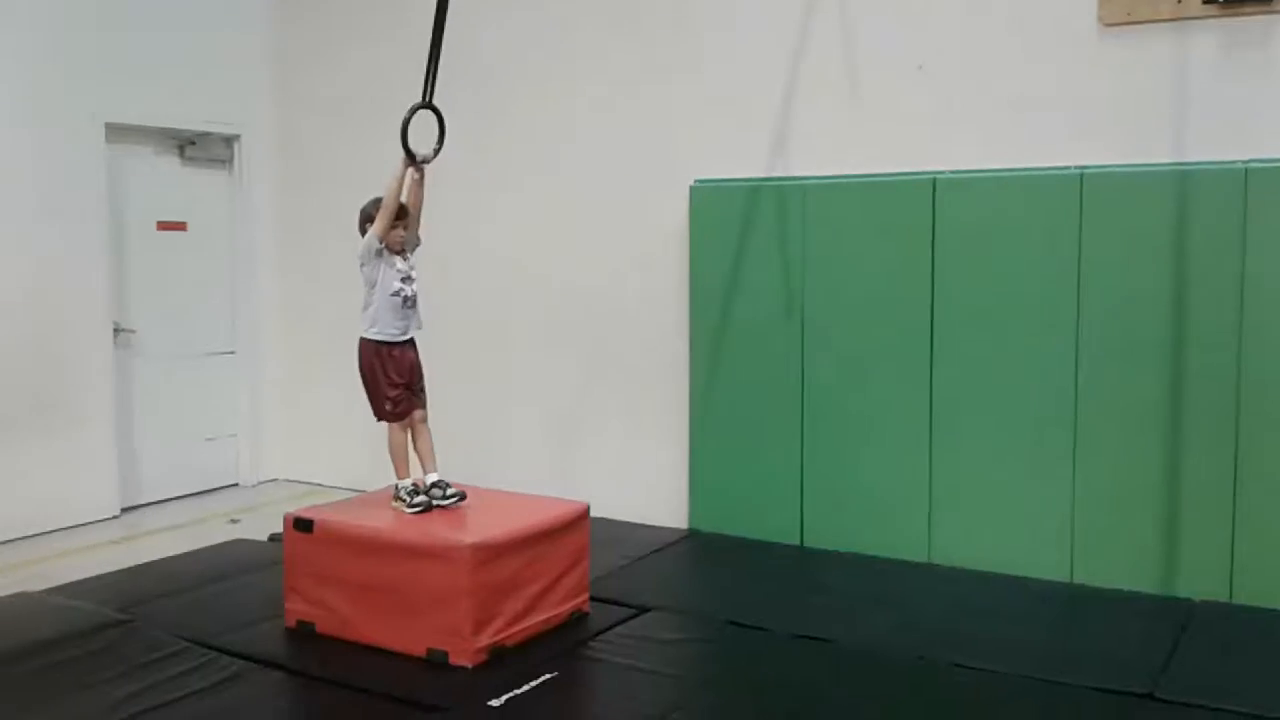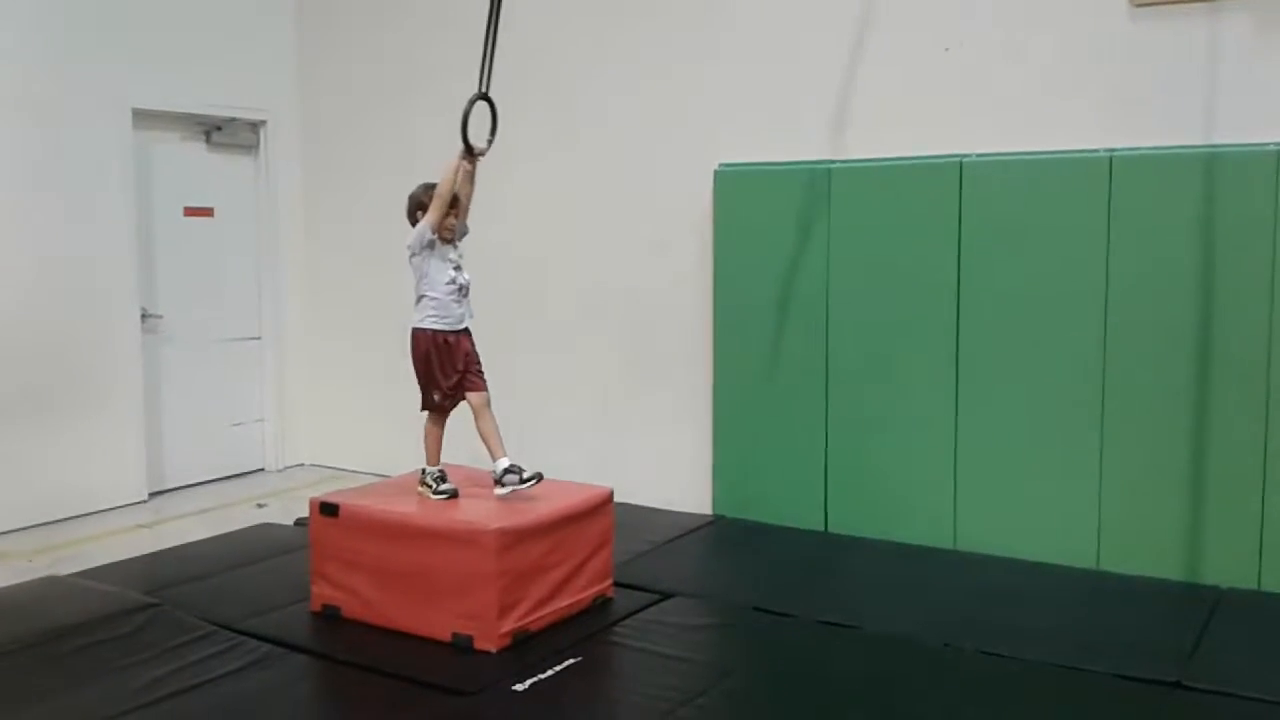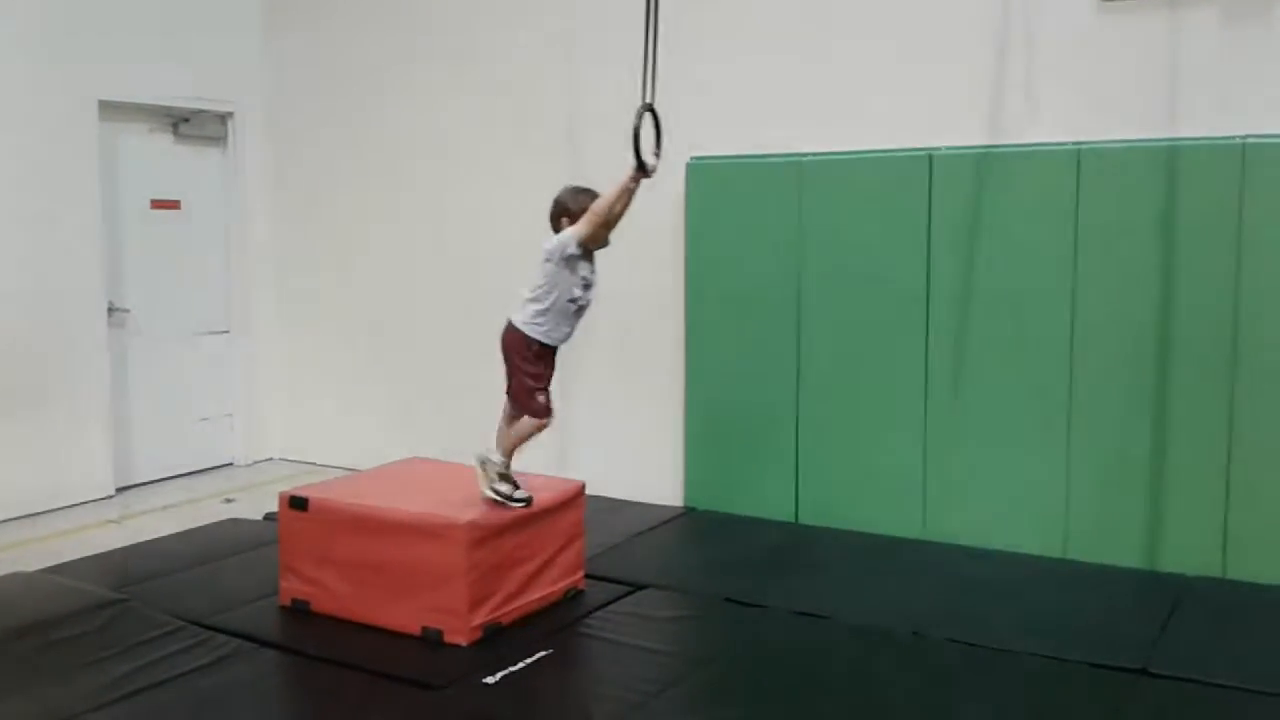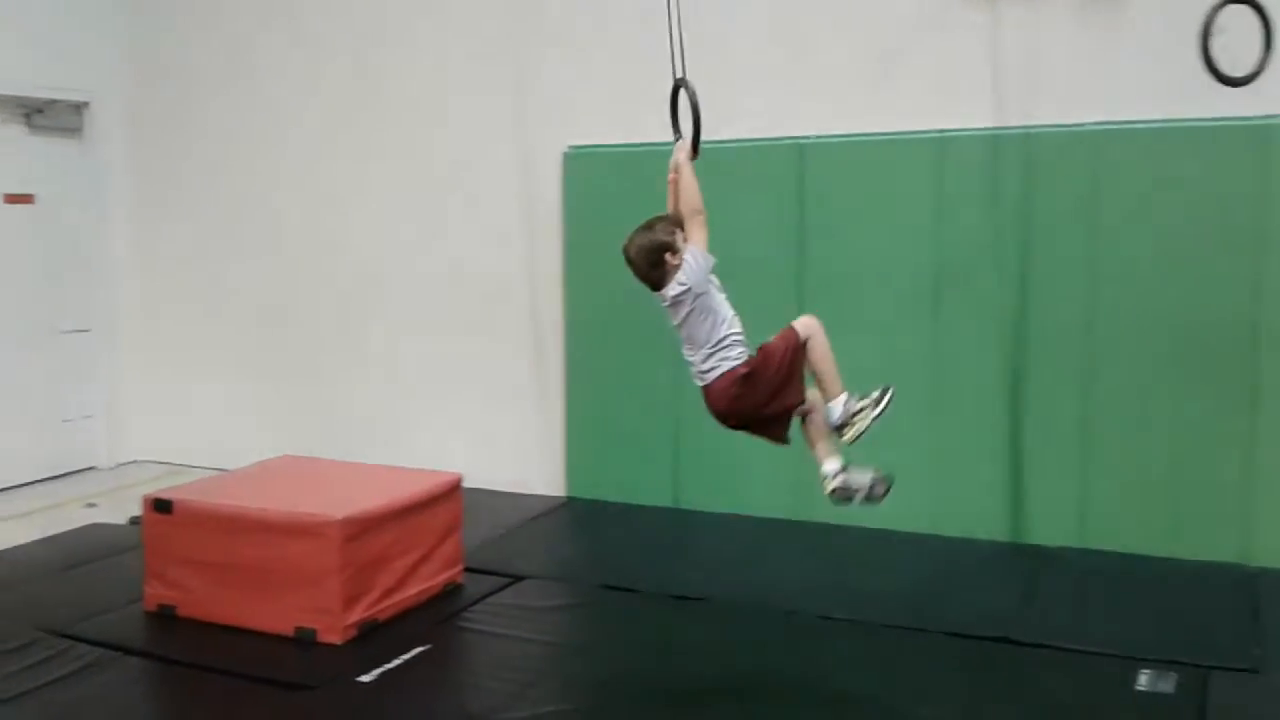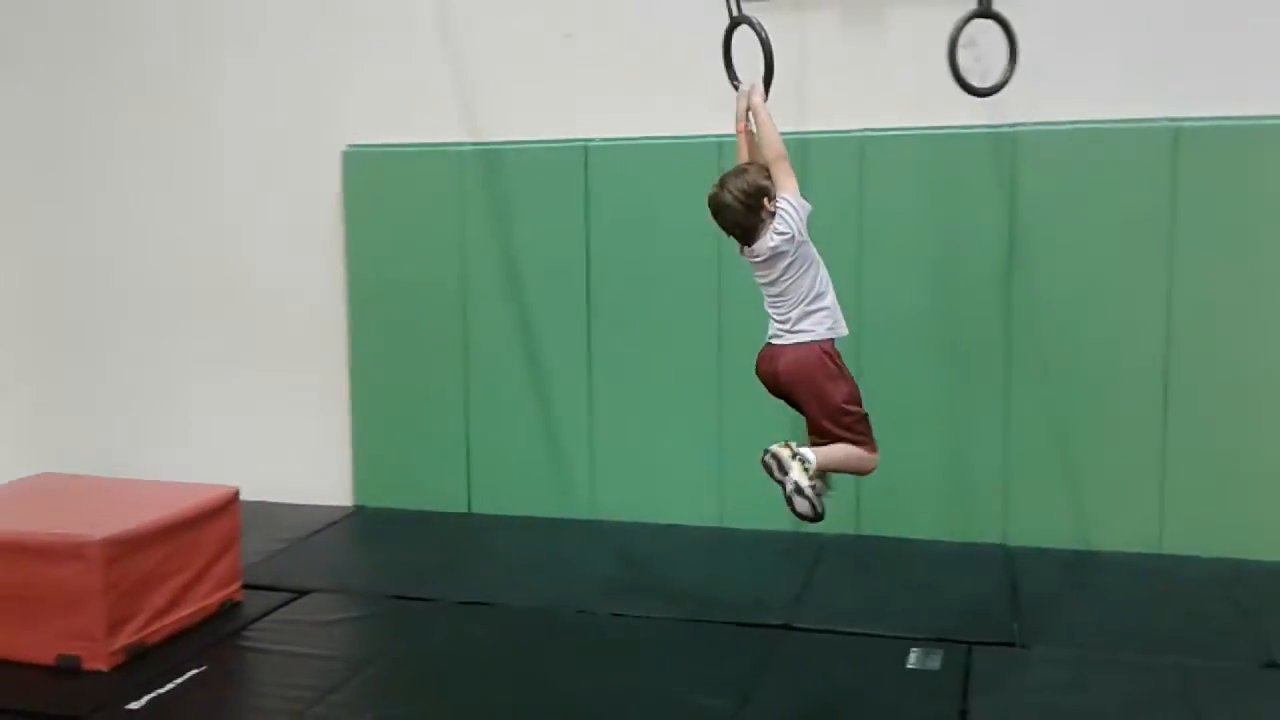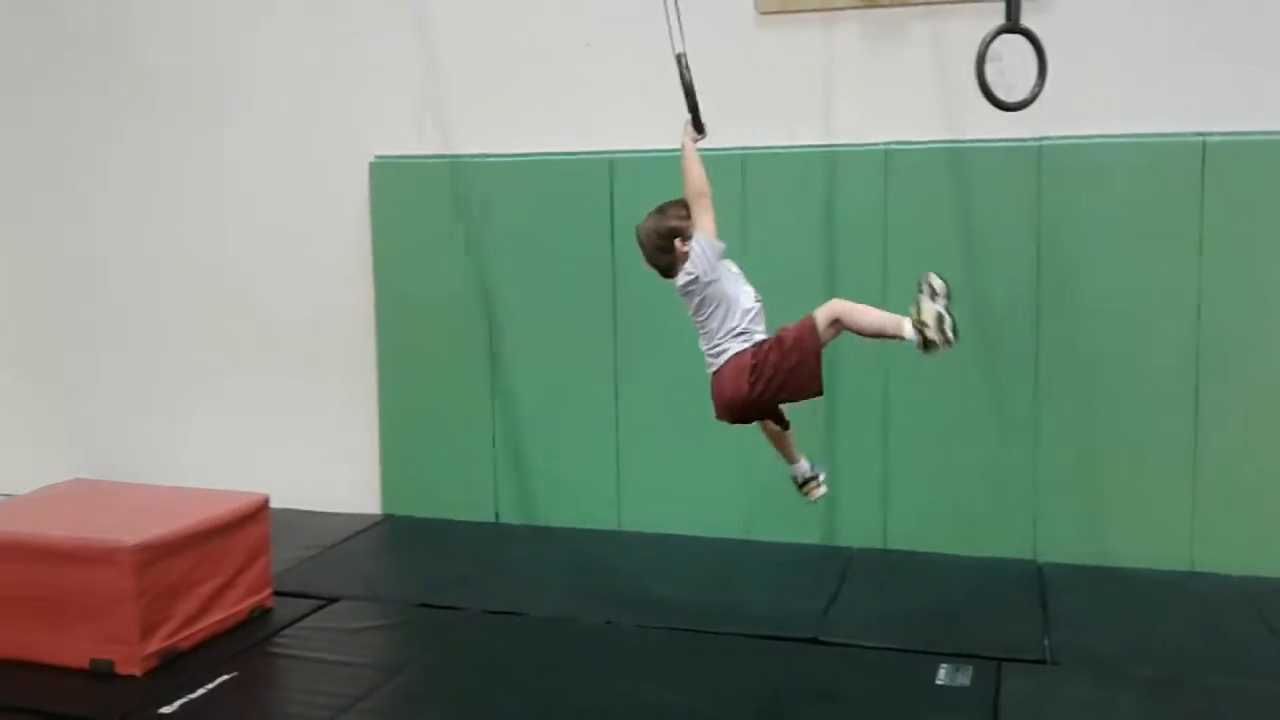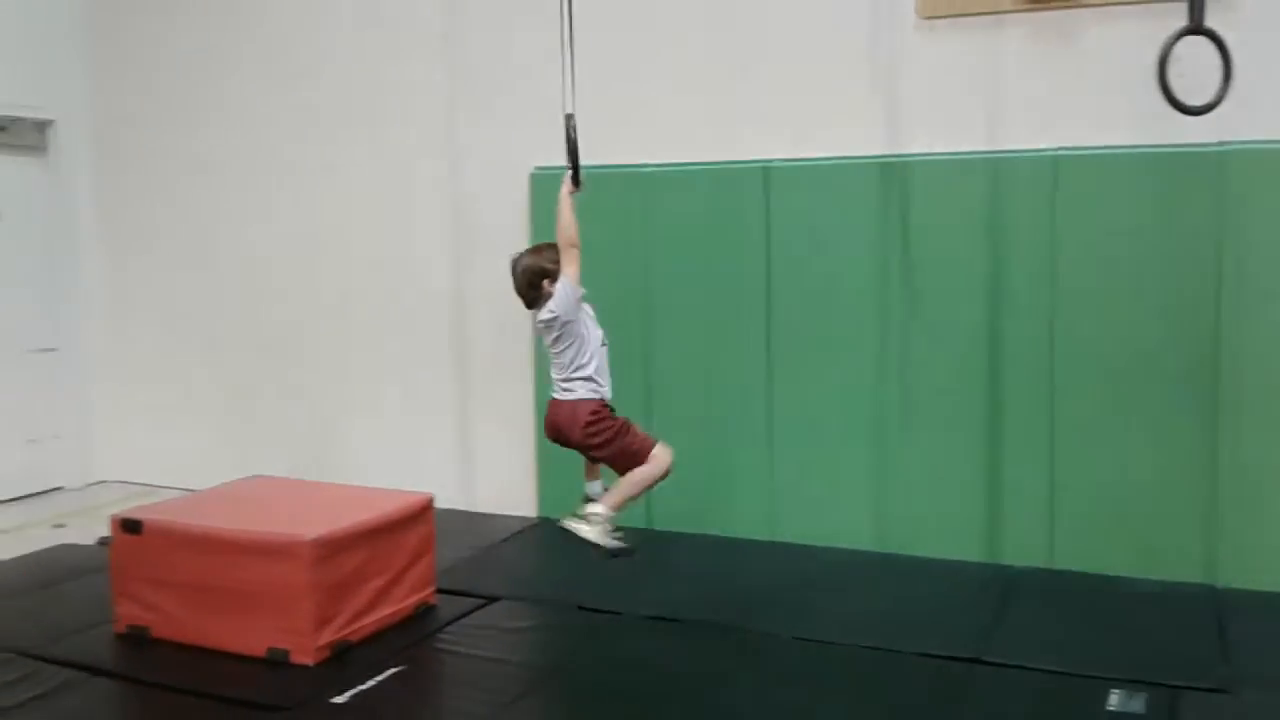
dt=0.7s
person 1, frame 1
left shoulder: (405, 254)
right shoulder: (371, 255)
left elbow: (415, 211)
right elbow: (386, 208)
left wrist: (418, 173)
right wrist: (401, 168)
left hip: (406, 346)
right hip: (378, 347)
left knee: (419, 416)
right knee: (398, 418)
left ankle: (433, 482)
right ankle: (404, 487)
person 1, frame 2
left shoulder: (453, 242)
right shoulder: (420, 244)
left elbow: (463, 200)
right elbow: (440, 199)
left wrist: (470, 164)
right wrist: (458, 159)
left hip: (460, 335)
right hip: (431, 336)
left knee: (481, 401)
right knee: (439, 409)
left ankle: (504, 470)
right ankle: (431, 474)
person 1, frame 3
left shoulder: (586, 254)
right shoulder: (561, 249)
left elbow: (611, 217)
right elbow: (597, 213)
left wrist: (635, 185)
right wrist: (628, 181)
left hip: (543, 343)
right hip: (524, 339)
left knee: (522, 408)
right knee: (539, 416)
left ankle: (499, 477)
right ankle: (494, 464)
person 1, frame 4
left shoulder: (673, 289)
right shoulder: (690, 280)
left elbow: (680, 216)
right elbow: (694, 213)
left wrist: (675, 173)
right wrist: (684, 161)
left hip: (723, 391)
right hip: (738, 383)
left knee: (809, 395)
right knee: (808, 325)
left ankle: (835, 474)
right ankle: (841, 412)
person 1, frame 5
left shoulder: (747, 243)
right shoulder: (786, 232)
left elbow: (748, 172)
right elbow: (777, 161)
left wrist: (743, 116)
right wrist: (758, 106)
left hip: (771, 359)
right hip: (808, 356)
right knee: (865, 457)
left ankle: (805, 459)
right ankle: (799, 459)
person 1, frame 6
left shoulder: (698, 273)
right shoulder: (700, 268)
left elbow: (695, 205)
right elbow: (701, 200)
left wrist: (689, 145)
right wrist: (688, 146)
left hip: (728, 387)
right hip: (747, 372)
left knee: (769, 403)
right knee: (835, 310)
left ankle: (806, 477)
right ankle: (917, 328)
person 1, frame 7
left shoulder: (550, 309)
right shoulder: (563, 308)
left elbow: (561, 252)
right elbow: (569, 248)
left wrist: (566, 198)
right wrist: (565, 196)
left hip: (562, 411)
right hip: (578, 414)
left knee: (611, 429)
right knee: (661, 457)
left ankle: (593, 499)
right ankle: (596, 517)
